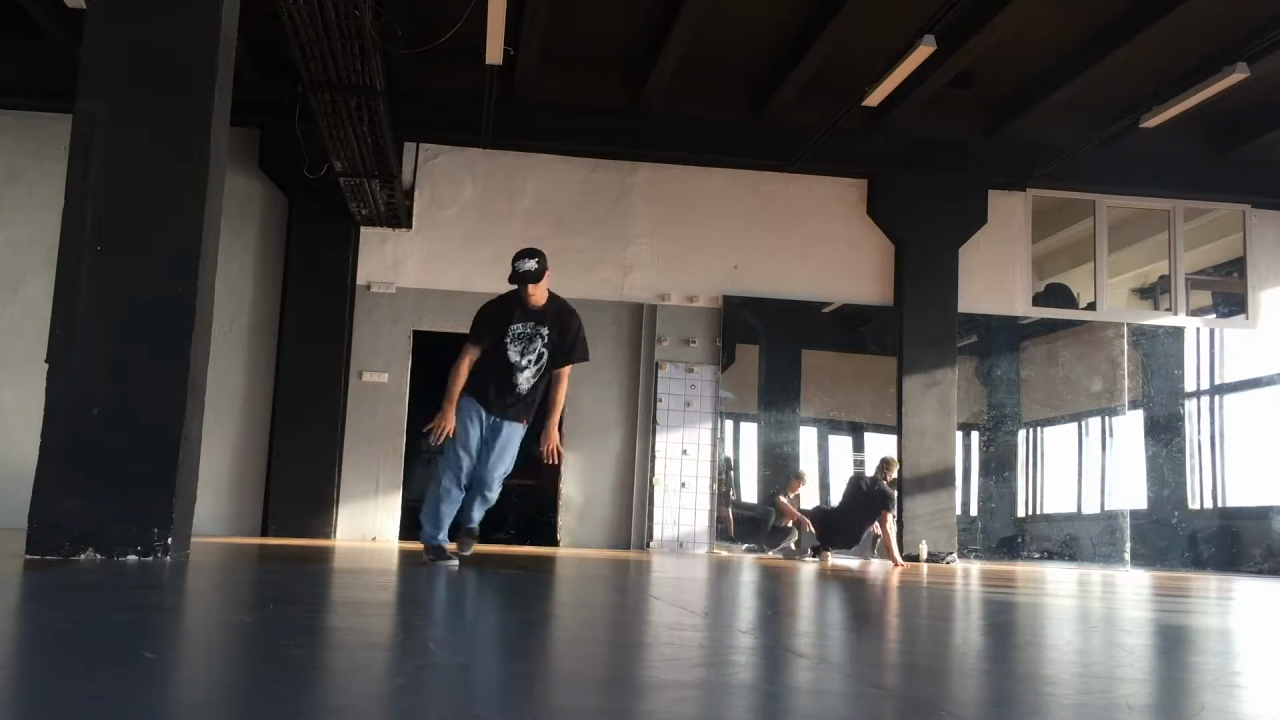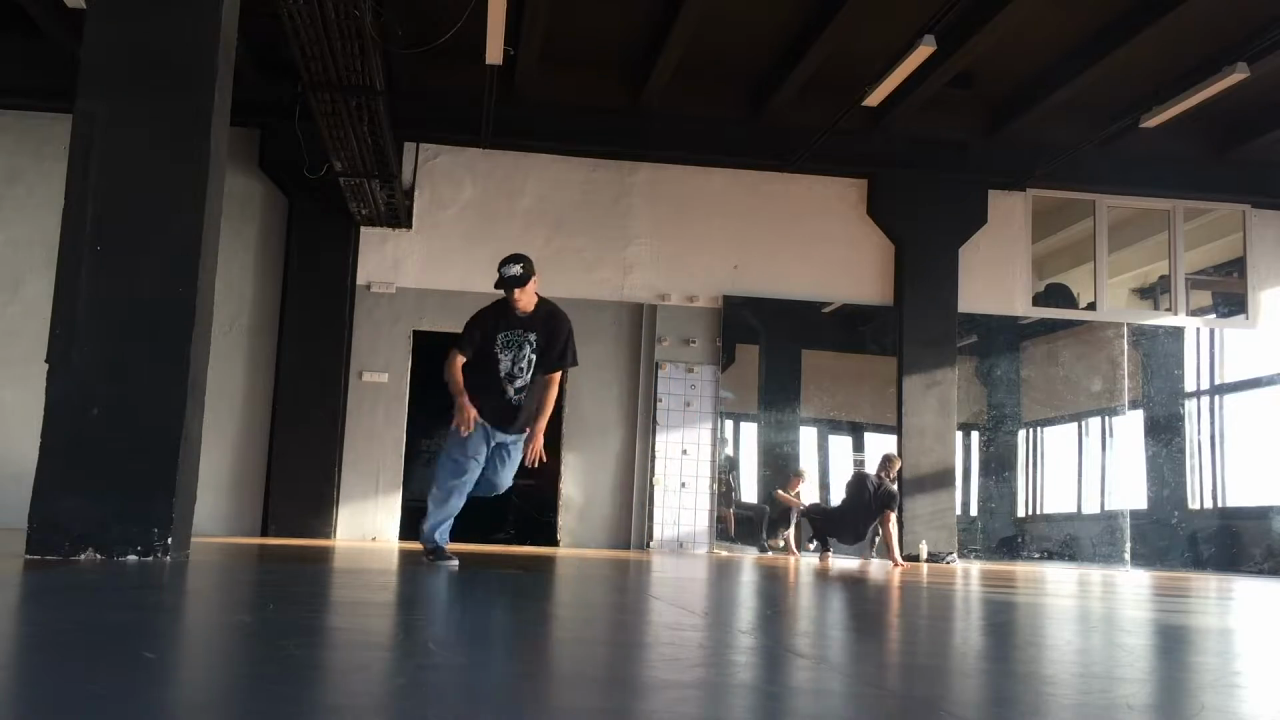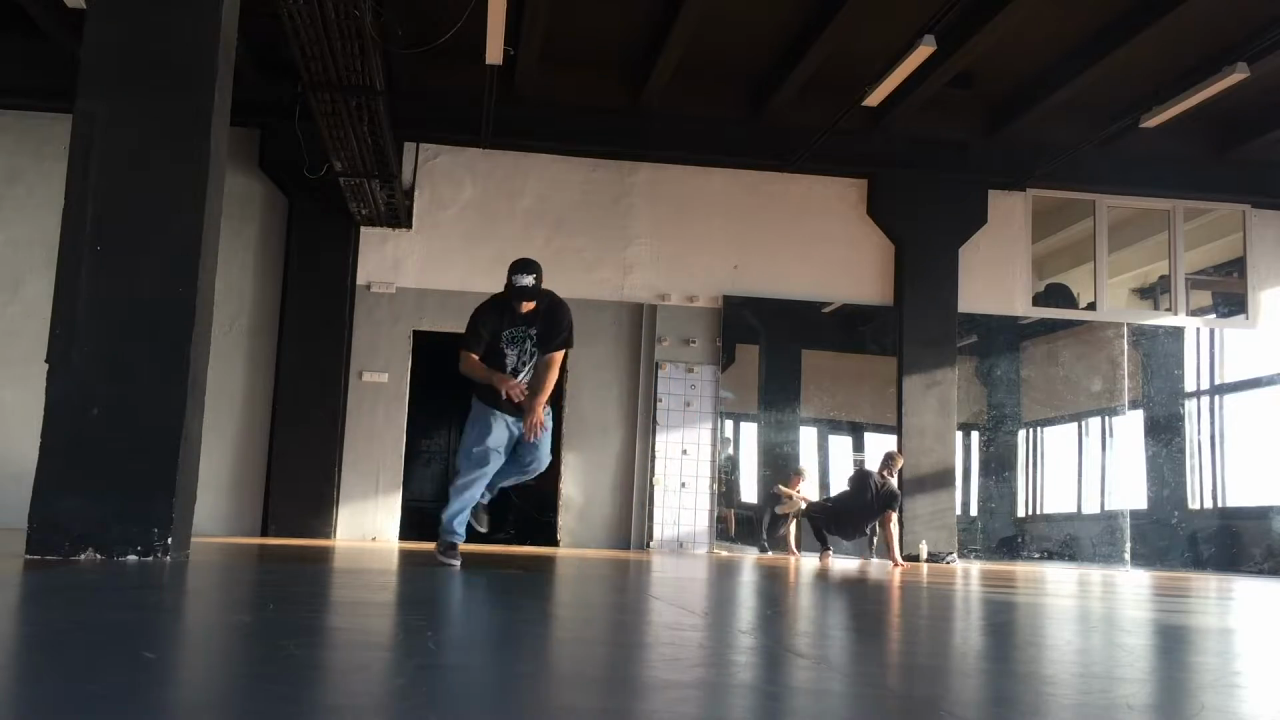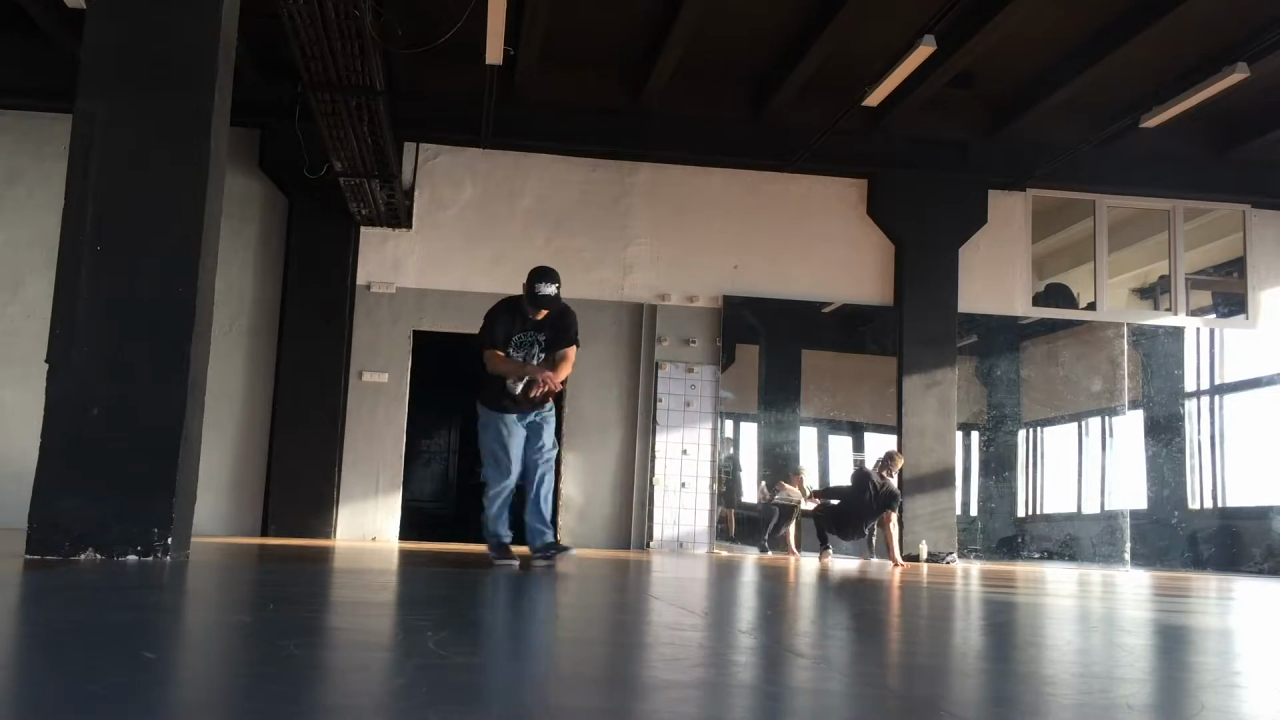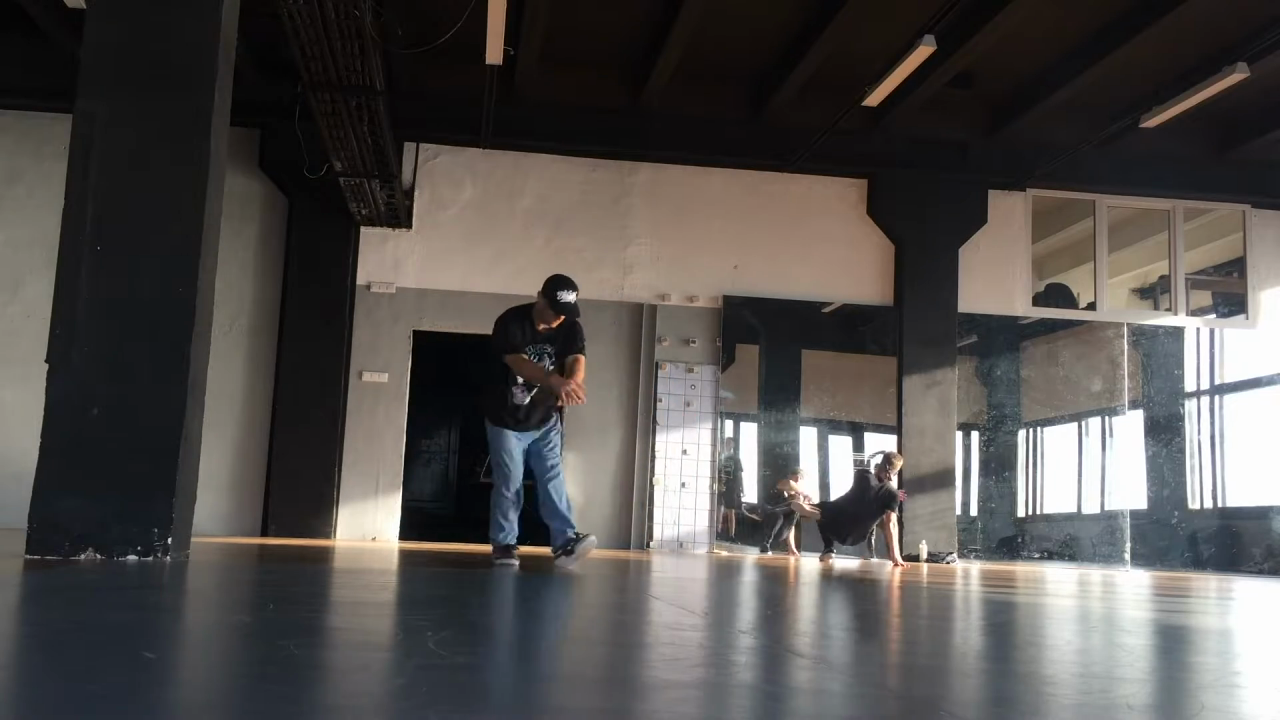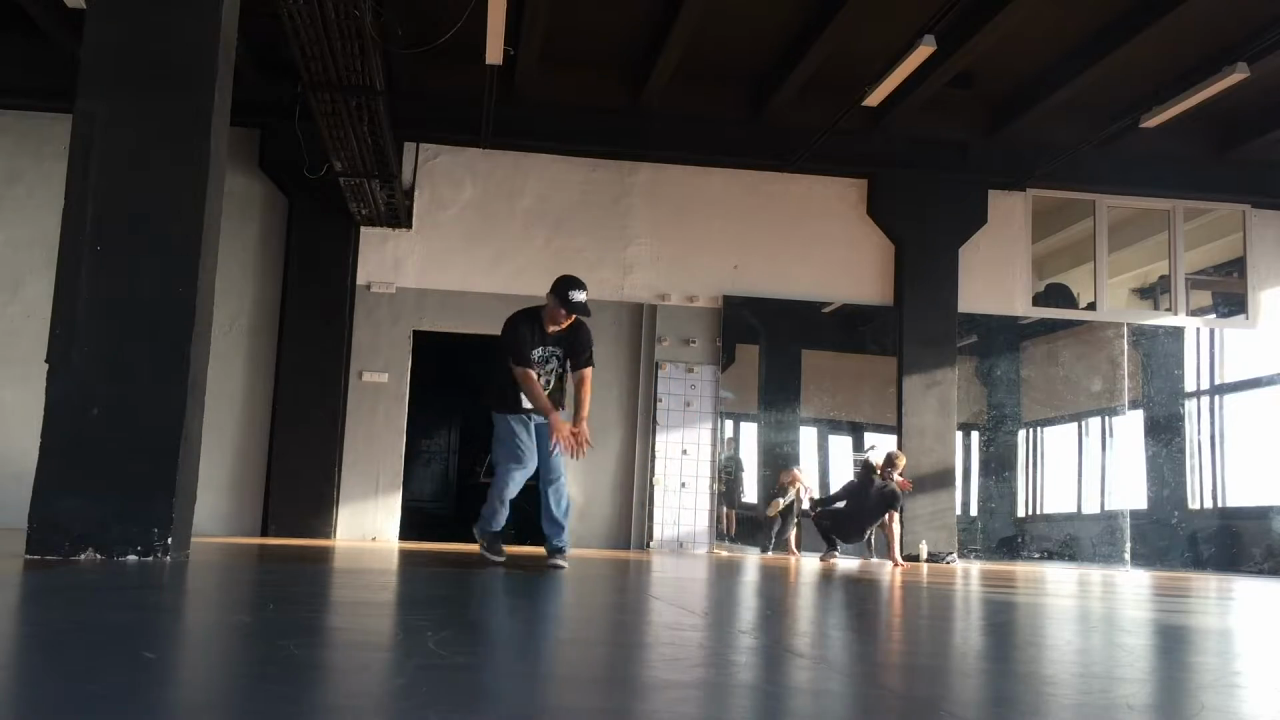
dt=0.1s
person 1, frame 1
left shoulder: (566, 318)
right shoulder: (497, 310)
left elbow: (561, 375)
right elbow: (467, 358)
left wrist: (553, 426)
right wrist: (449, 408)
left hip: (515, 414)
right hip: (477, 405)
left knee: (488, 481)
right knee: (454, 470)
left ankle: (469, 522)
right ankle: (434, 539)
person 1, frame 2
left shoulder: (556, 322)
right shoulder: (487, 318)
left elbow: (552, 380)
right elbow: (454, 363)
left wrist: (538, 430)
right wrist: (462, 402)
left hip: (517, 421)
right hip: (476, 412)
left knee: (496, 483)
right knee: (459, 475)
right ankle: (433, 540)
person 1, frame 3
left shoulder: (556, 311)
right shoulder: (489, 312)
left elbow: (553, 364)
right elbow: (467, 362)
left wrist: (539, 405)
right wrist: (500, 381)
left hip: (532, 404)
right hip: (491, 405)
left knee: (537, 460)
right knee: (481, 464)
left ankle: (482, 493)
right ankle: (449, 536)
person 1, frame 4
left shoulder: (564, 317)
right shoulder: (500, 314)
left elbow: (566, 360)
right elbow: (493, 362)
left wrist: (551, 378)
right wrist: (531, 370)
left hip: (539, 407)
right hip: (500, 406)
left knee: (541, 469)
right knee: (504, 472)
left ankle: (542, 543)
right ankle: (497, 540)
person 1, frame 5
left shoulder: (570, 329)
right shoulder: (510, 323)
left elbow: (578, 365)
right elbow: (519, 366)
left wrist: (569, 384)
right wrist: (558, 381)
left hip: (545, 417)
right hip: (505, 418)
left knee: (550, 473)
right knee: (510, 482)
right ankle: (504, 541)
person 1, frame 6
left shoulder: (579, 332)
right shoulder: (519, 325)
left elbow: (583, 379)
right elbow: (526, 377)
left wrist: (580, 422)
right wrist: (555, 418)
left hip: (547, 415)
right hip: (513, 412)
left knee: (553, 476)
right knee: (521, 465)
left ankle: (556, 545)
right ankle: (489, 527)
